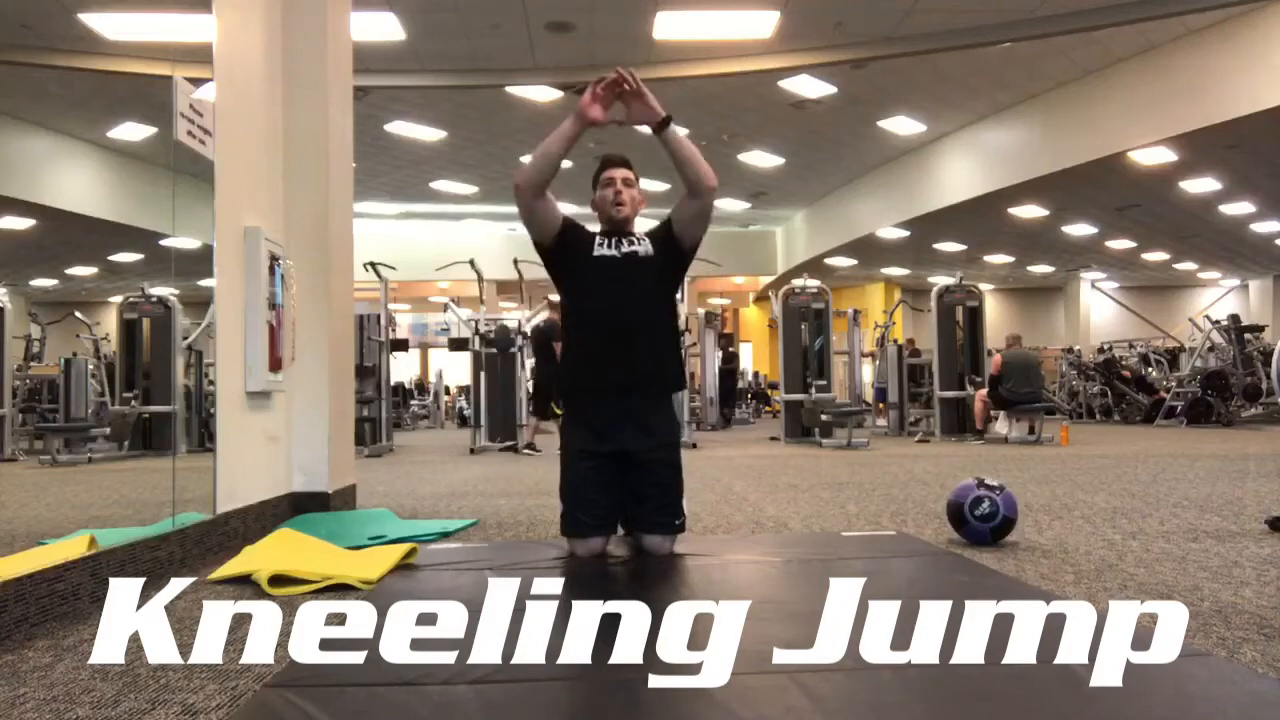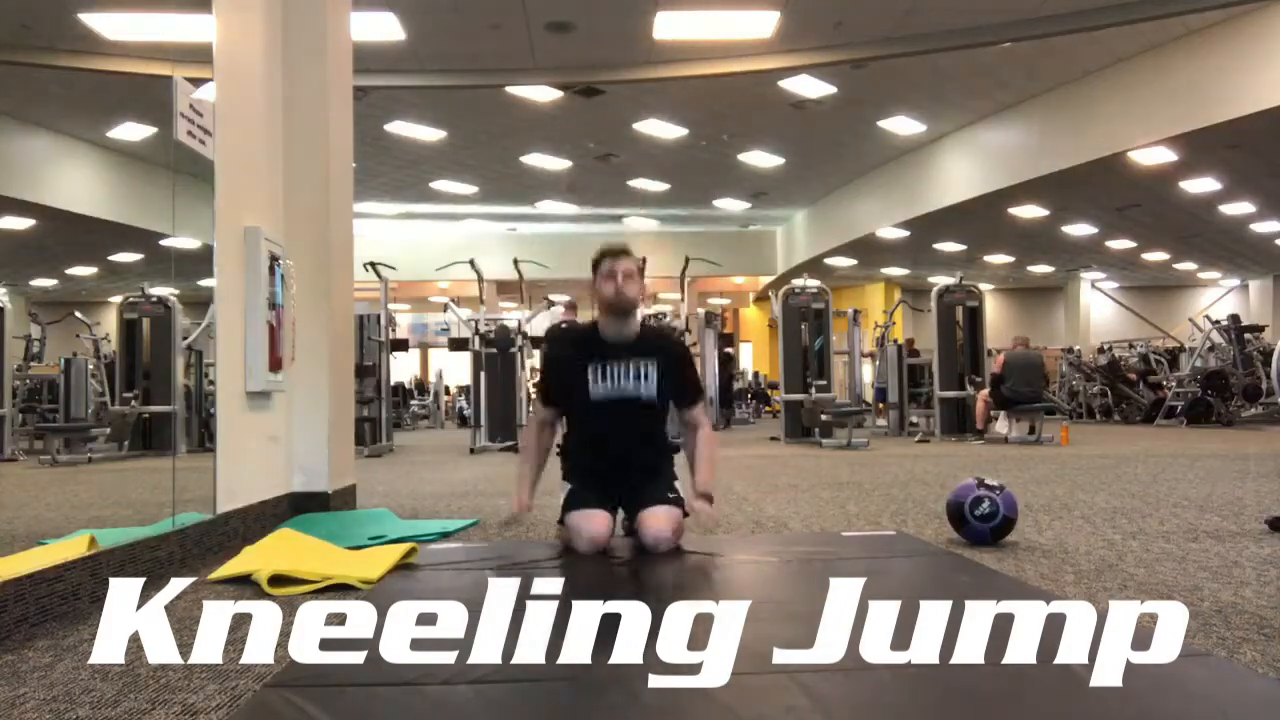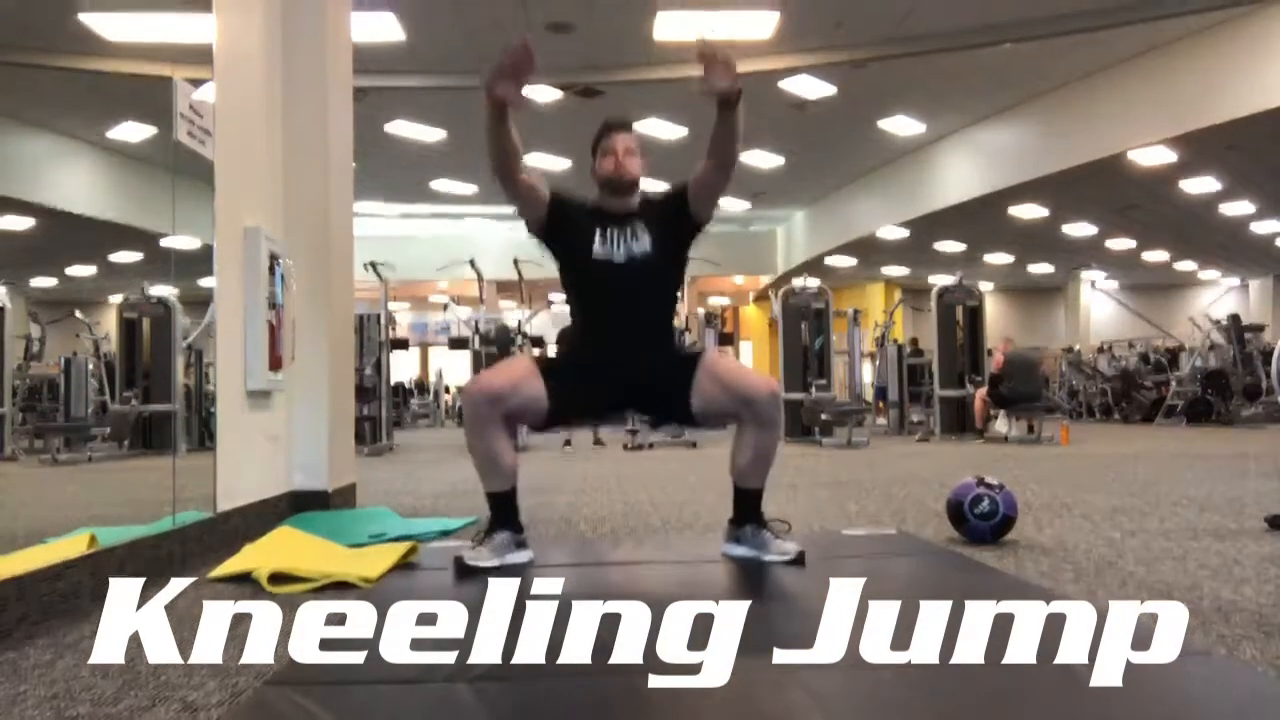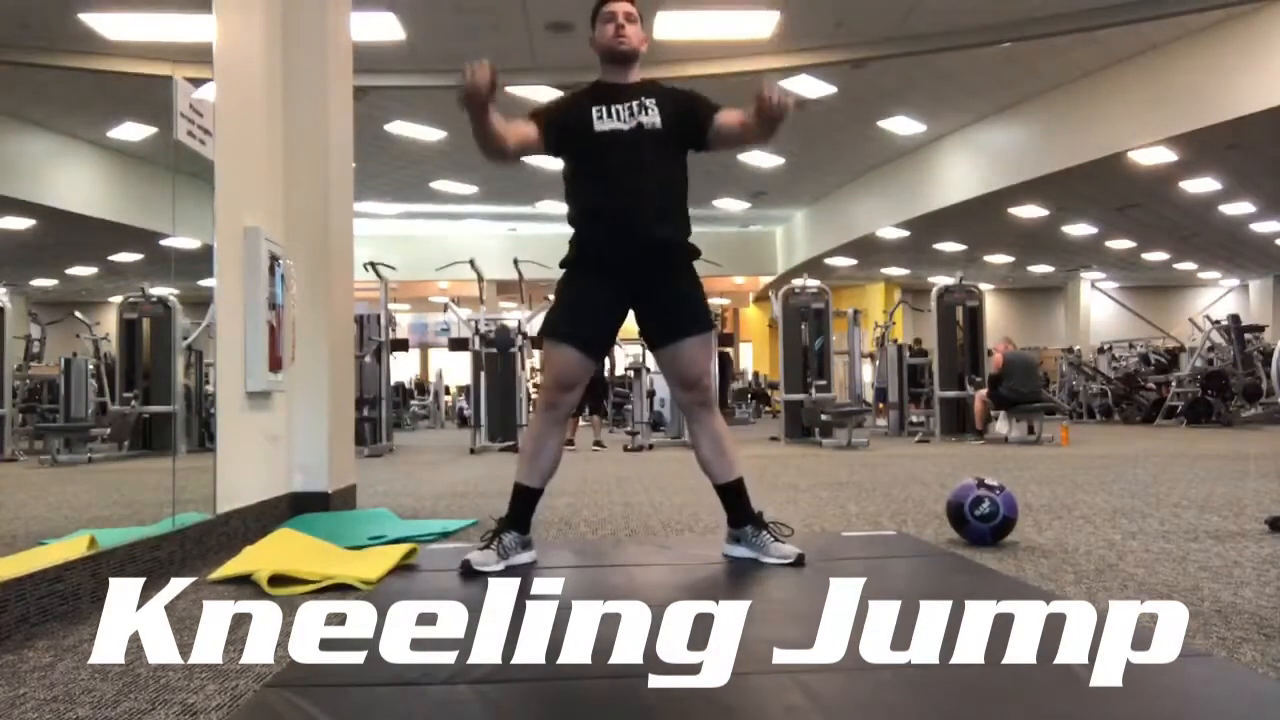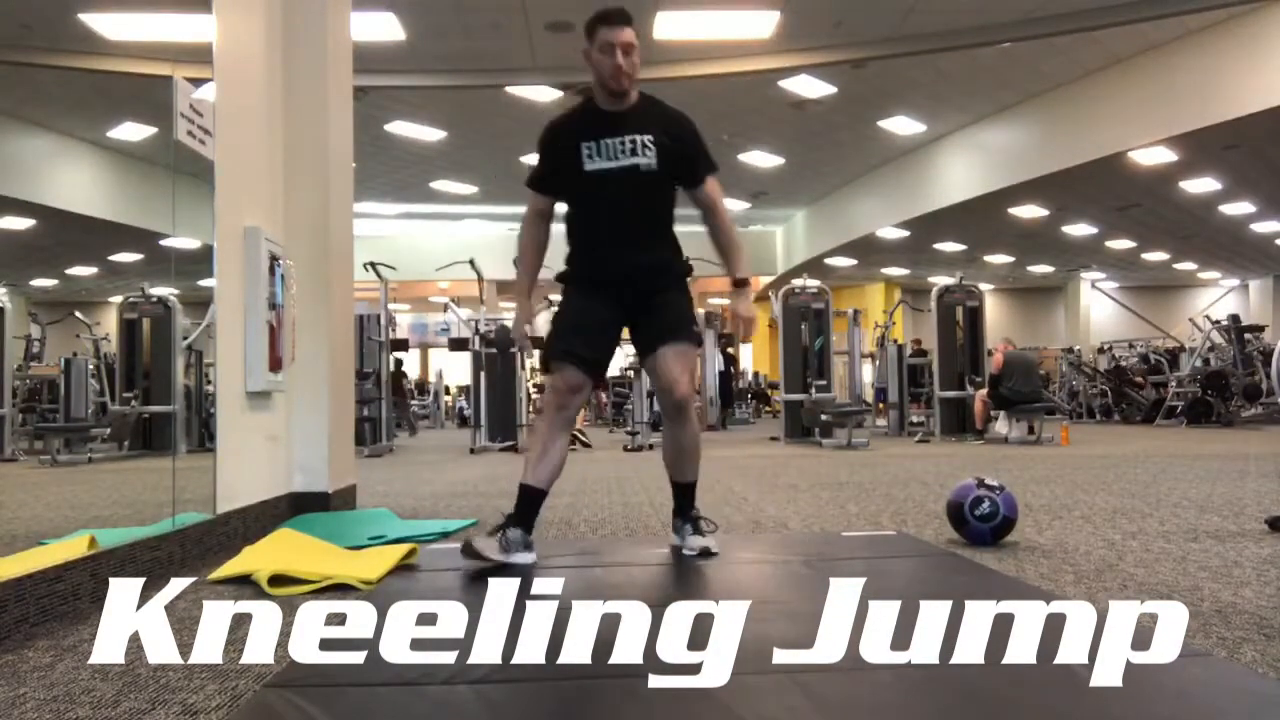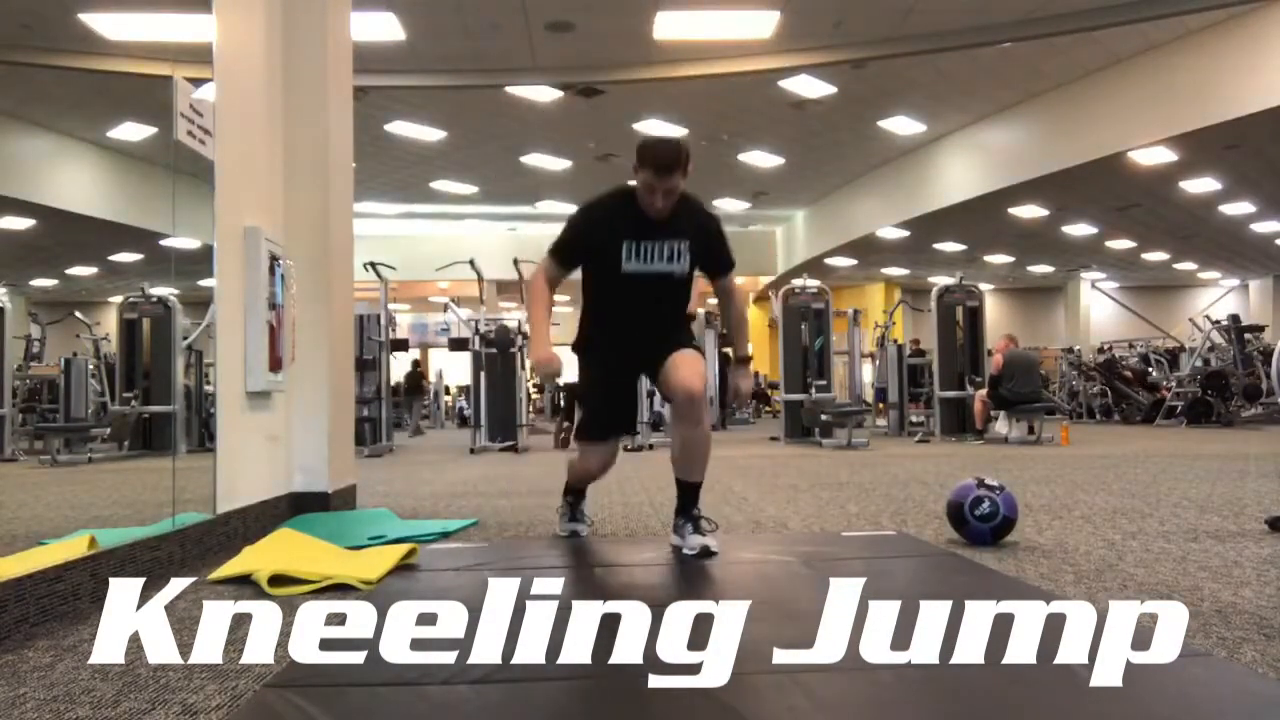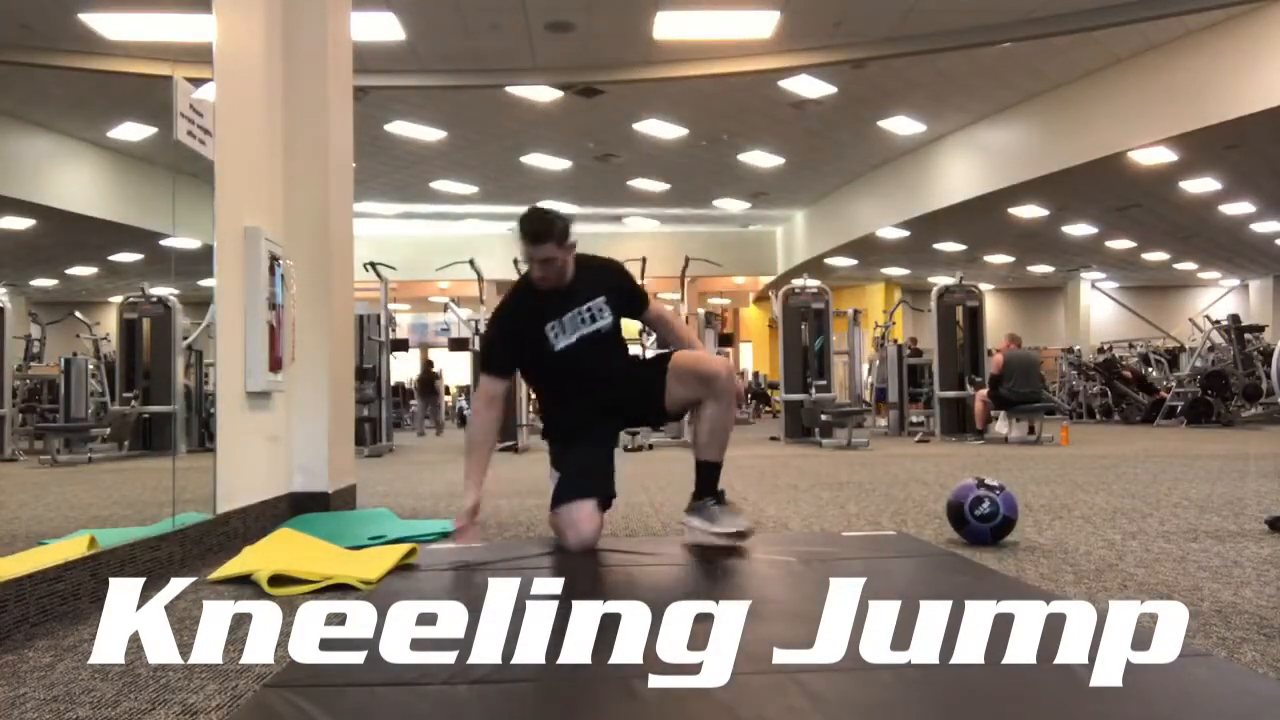
dt=0.7s
person 1, frame 1
left shoulder: (664, 246)
right shoulder: (572, 246)
left elbow: (704, 189)
right elbow: (527, 189)
left wrist: (658, 122)
right wrist: (579, 122)
left hip: (652, 416)
right hip: (587, 418)
left knee: (657, 545)
right knee: (586, 549)
person 1, frame 2
left shoulder: (669, 347)
right shoulder: (569, 348)
left elbow: (698, 424)
right elbow: (542, 422)
left wrist: (702, 490)
right wrist: (525, 488)
left hip: (650, 468)
right hip: (590, 468)
left knee: (661, 536)
right knee: (589, 539)
left ankle: (640, 520)
right ankle: (572, 518)
person 1, frame 3
left shoulder: (670, 215)
right shoulder: (568, 218)
left elbow: (720, 168)
right elbow: (510, 177)
left wrist: (727, 104)
right wrist: (499, 110)
left hip: (662, 370)
right hip: (586, 371)
left knee: (763, 398)
right knee: (484, 395)
left ankle: (746, 525)
right ankle: (506, 530)
person 1, frame 4
left shoulder: (675, 102)
right shoulder: (571, 109)
left elbow: (737, 130)
right elbow: (506, 143)
left wrist: (767, 115)
right wrist: (480, 110)
left hip: (668, 266)
right hip: (593, 269)
left knee: (699, 396)
right knee: (556, 395)
left ankle: (745, 526)
right ankle: (514, 532)
person 1, frame 5
left shoulder: (672, 125)
right shoulder: (564, 133)
left elbow: (713, 206)
right elbow: (538, 216)
left wrist: (739, 283)
right wrist: (525, 298)
left hip: (661, 283)
right hip: (591, 285)
left knee: (678, 396)
right knee: (562, 397)
left ankle: (686, 517)
right ankle: (519, 529)
person 1, frame 6
left shoulder: (701, 223)
right shoulder: (598, 218)
left elbow: (726, 292)
right elbow: (545, 276)
left wrist: (742, 361)
right wrist: (540, 339)
left hip: (668, 333)
right hip: (607, 340)
left knee: (692, 390)
right knee: (594, 461)
left ankle: (687, 517)
right ankle: (572, 496)
person 1, frame 7
left shoulder: (607, 275)
right shoulder: (512, 315)
left elbow: (658, 318)
right elbow: (489, 400)
left wrist: (706, 360)
right wrist: (473, 490)
left hip: (627, 383)
right hip: (573, 416)
left knee: (720, 374)
right knee: (579, 537)
left ankle: (706, 500)
right ankle: (566, 499)
